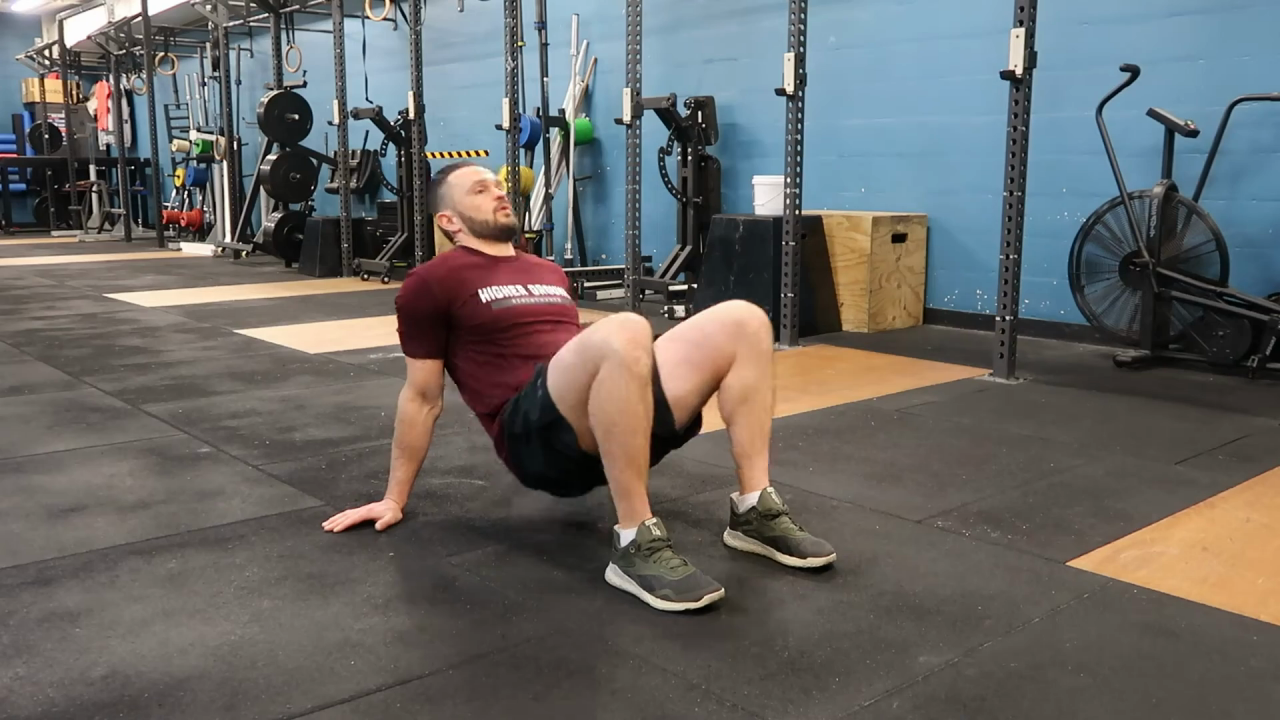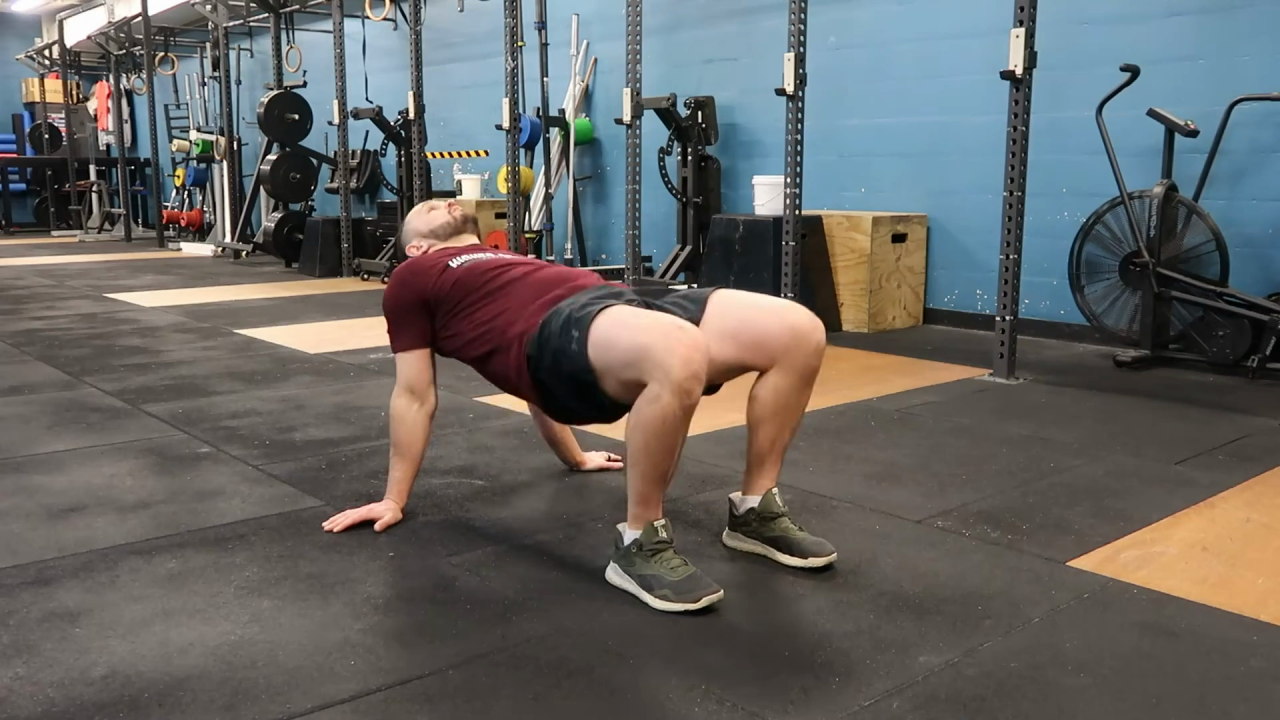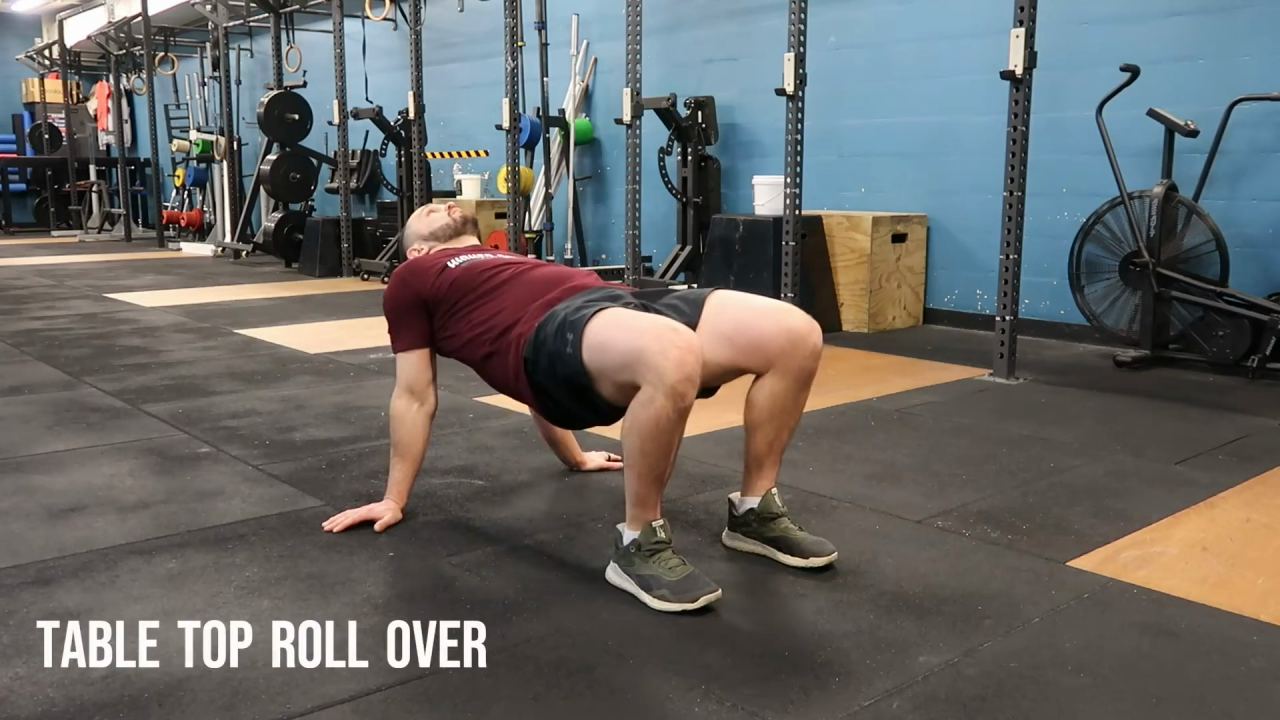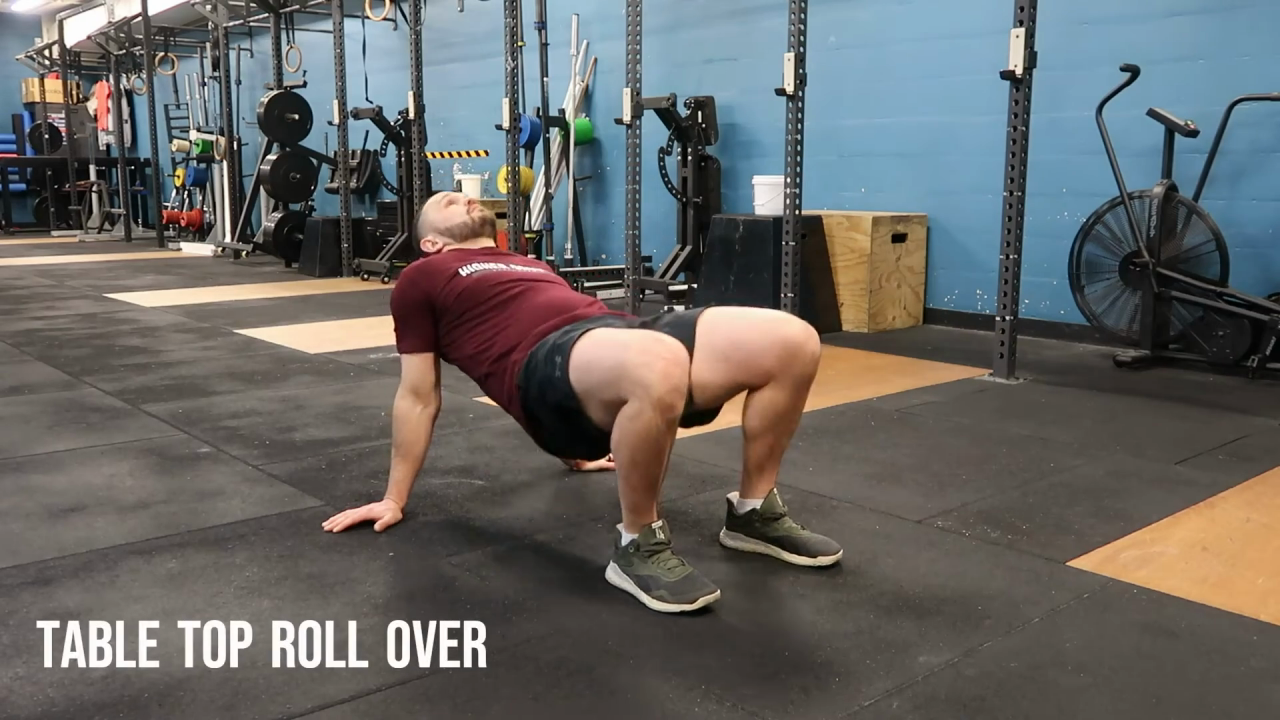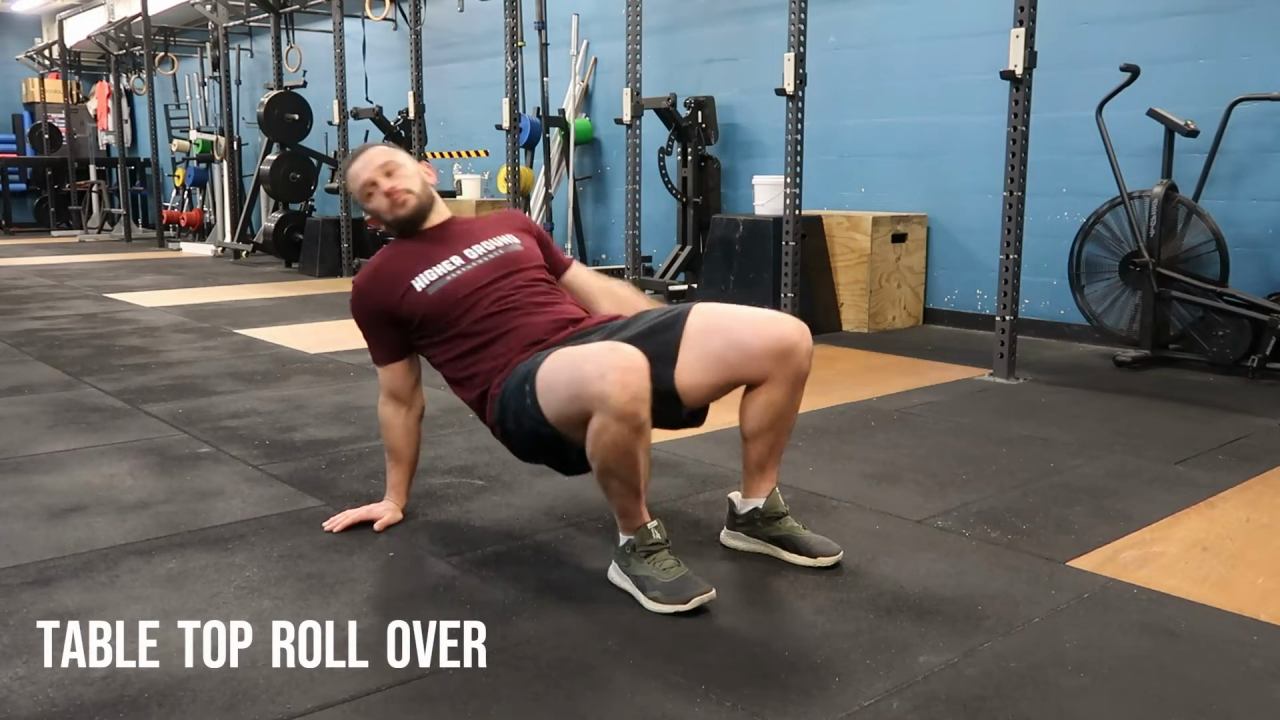
dt=0.4s
person 1, frame 1
left shoulder: (549, 272)
right shoulder: (433, 283)
right elbow: (422, 397)
right wrist: (394, 499)
left hip: (616, 422)
right hip: (539, 432)
left knee: (742, 320)
right knee: (624, 333)
left ankle: (755, 510)
right ankle: (636, 543)
person 1, frame 2
left shoulder: (516, 265)
right shoulder: (414, 278)
left elbow: (531, 369)
right elbow: (415, 394)
right wrist: (394, 499)
right hip: (564, 332)
left knee: (800, 333)
right knee: (681, 355)
left ankle: (755, 511)
right ankle: (640, 544)
person 1, frame 3
left shoulder: (510, 265)
right shoulder: (414, 280)
left elbow: (530, 377)
right elbow: (416, 395)
right wrist: (395, 499)
right hip: (561, 332)
left knee: (796, 337)
right knee: (673, 359)
left ankle: (754, 512)
right ankle: (639, 544)
person 1, frame 4
left shoulder: (531, 267)
right shoulder: (424, 278)
right elbow: (419, 395)
right wrist: (395, 499)
right hip: (552, 360)
left knee: (794, 343)
right knee: (659, 368)
left ankle: (754, 511)
right ankle: (639, 546)
person 1, frame 5
left shoulder: (511, 226)
right shoulder: (381, 282)
left elbow: (595, 290)
right elbow: (400, 399)
left wrist: (686, 336)
right wrist: (395, 499)
left hip: (606, 336)
right hip: (528, 390)
left knee: (784, 340)
right knee: (619, 376)
left ankle: (755, 511)
right ankle: (638, 545)
